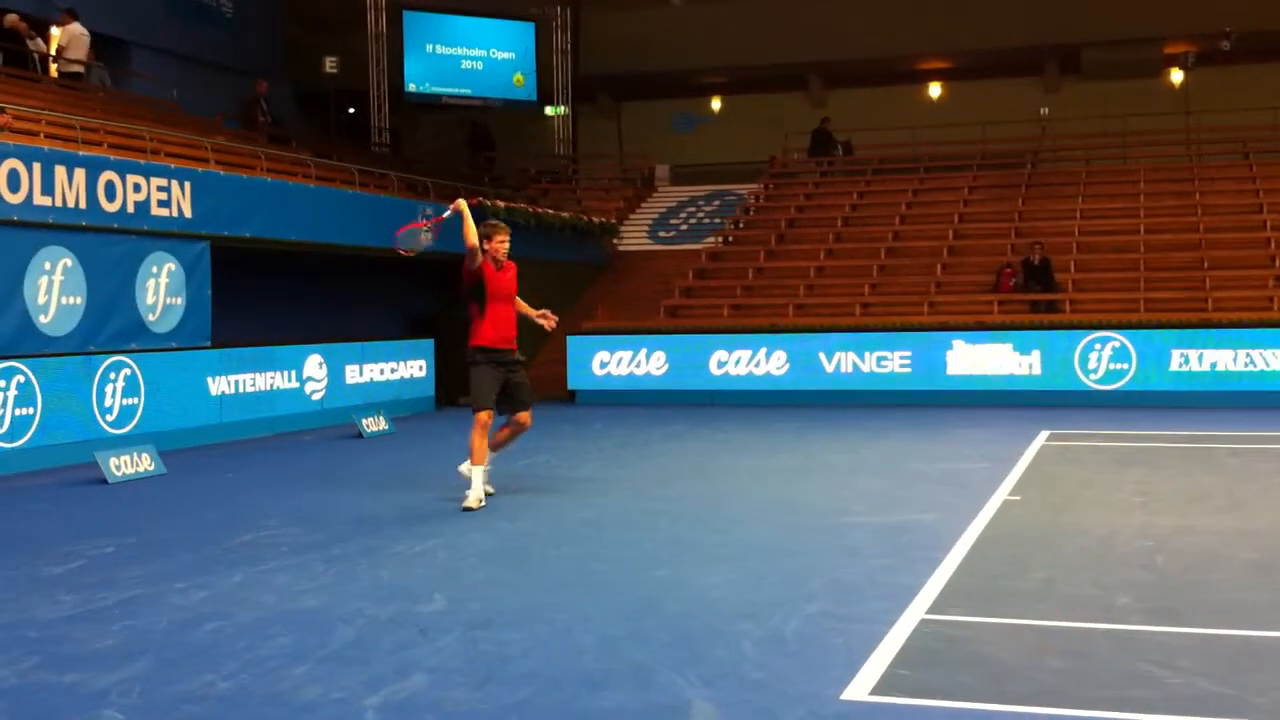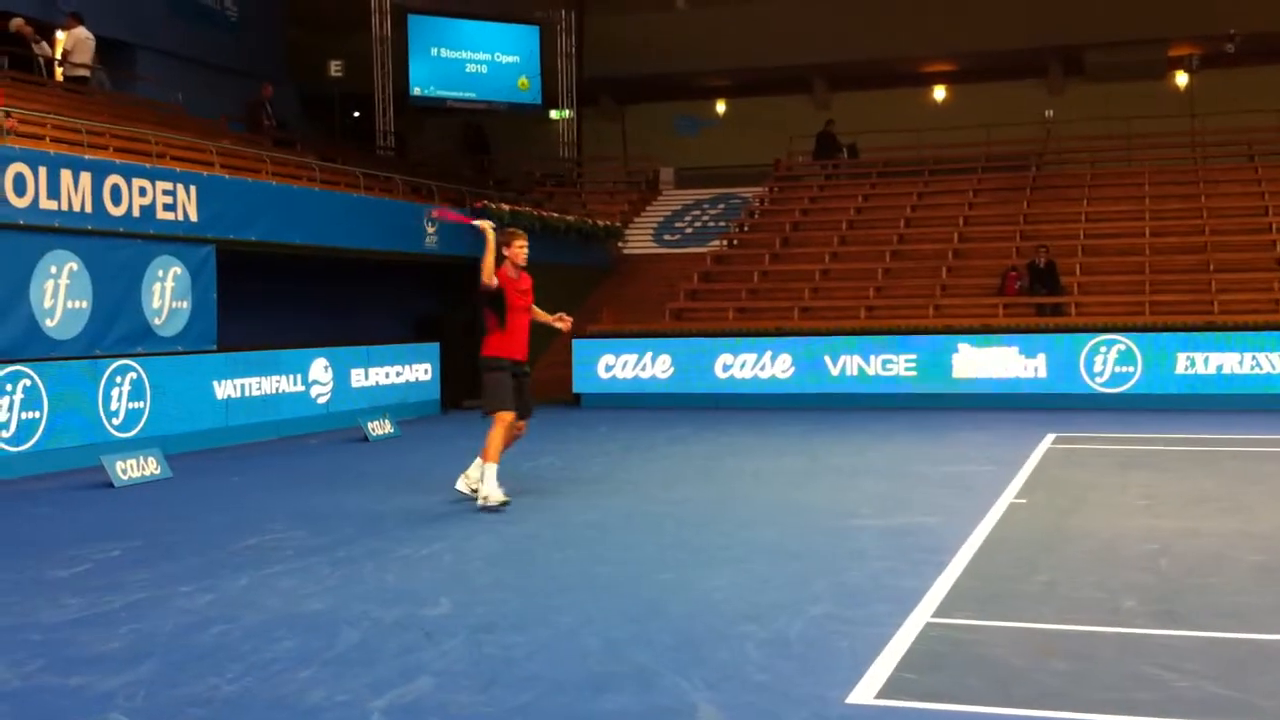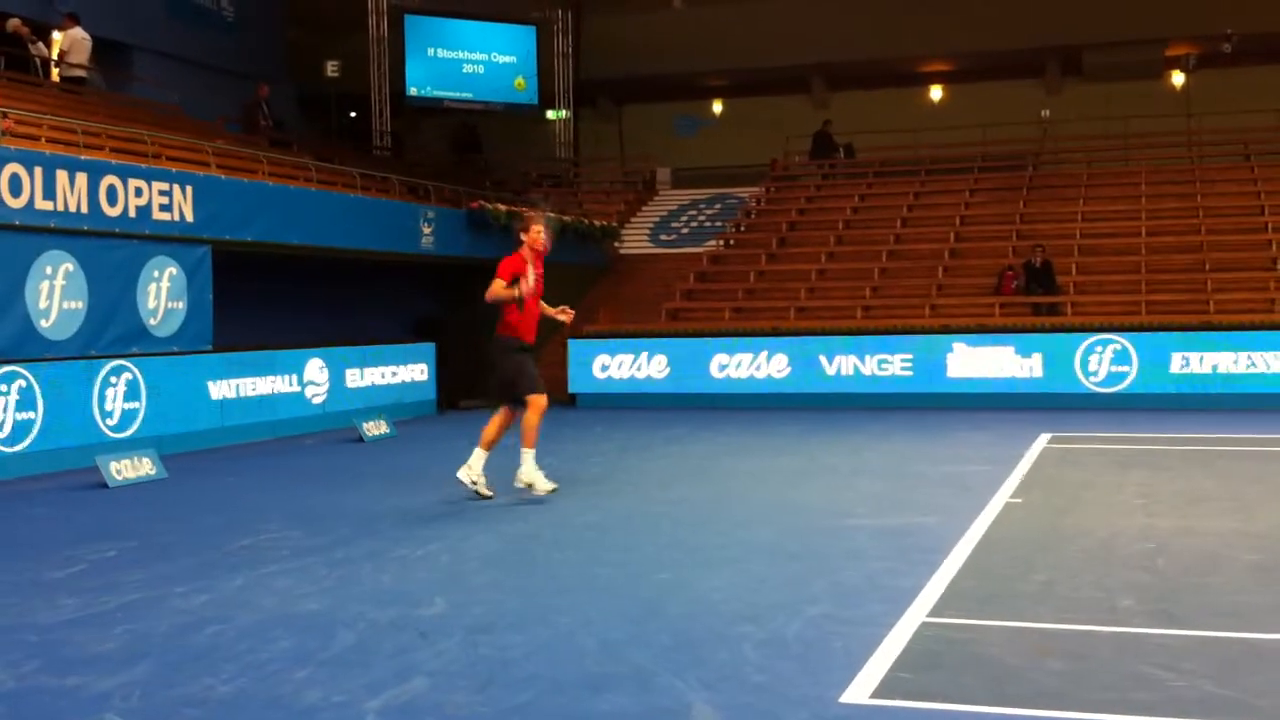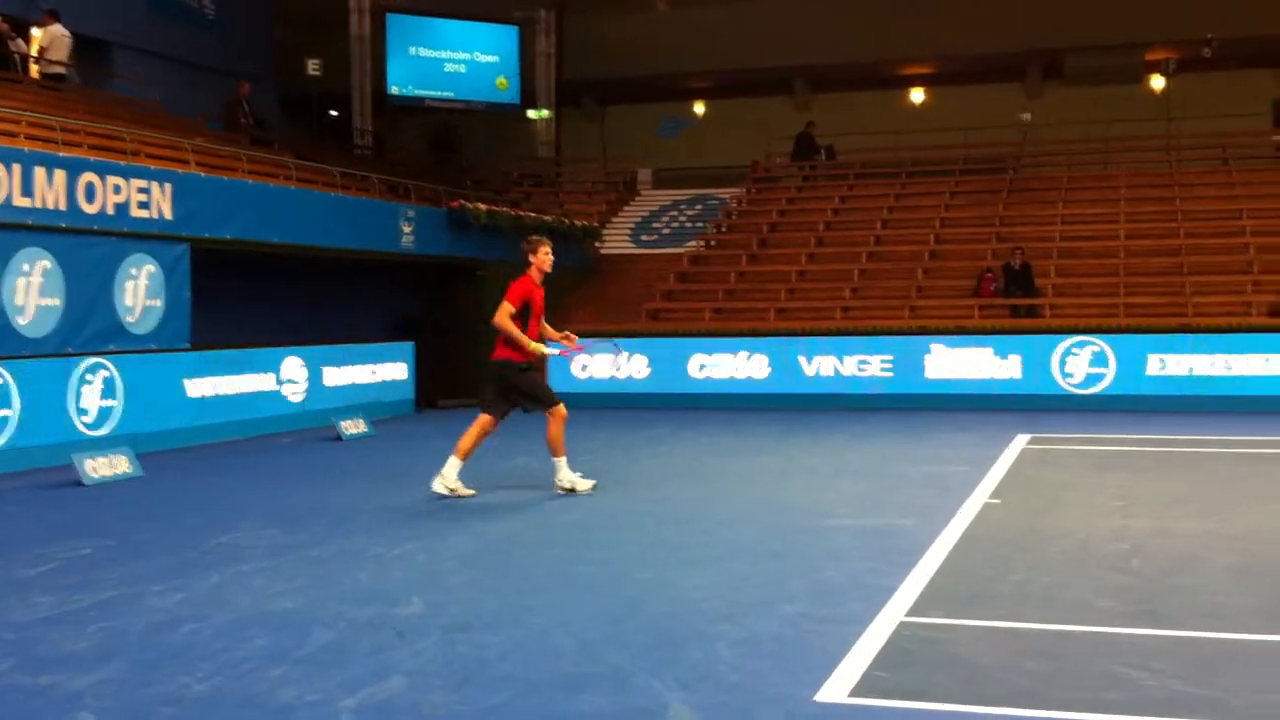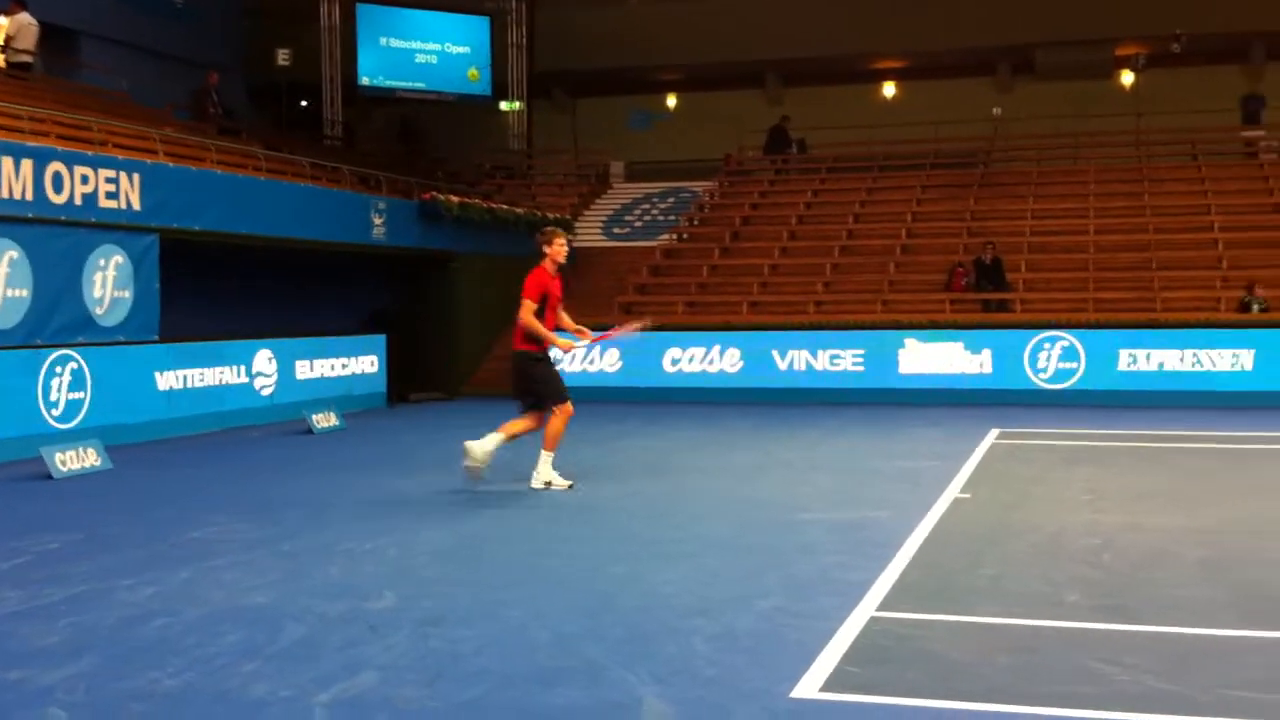
dt=0.2s
person 1, frame 1
left shoulder: (511, 268)
right shoulder: (476, 269)
right elbow: (471, 245)
left wrist: (534, 314)
right wrist: (464, 212)
left hip: (511, 356)
right hip: (484, 356)
left knee: (521, 421)
right knee: (483, 419)
left ankle: (475, 466)
right ankle: (475, 489)
person 1, frame 2
left shoulder: (526, 279)
right shoulder: (499, 278)
right elbow: (486, 282)
left wrist: (551, 319)
right wrist: (490, 237)
left hip: (519, 362)
right hip: (496, 361)
left knee: (517, 426)
right knee: (504, 419)
left ankle: (472, 477)
right ankle: (490, 486)
person 1, frame 3
left shoulder: (538, 266)
right shoulder: (512, 262)
right elbow: (490, 295)
left wrist: (553, 312)
right wrist: (516, 291)
left hip: (520, 345)
right hip: (510, 343)
left knee: (508, 410)
right knee: (538, 401)
left ankle: (472, 470)
right ankle: (528, 470)
person 1, frame 4
left shoulder: (538, 287)
right shoulder: (522, 286)
right elbow: (499, 320)
left wrist: (559, 336)
right wrist: (528, 344)
left hip: (505, 363)
right hip: (514, 364)
left knee: (487, 421)
right knee: (558, 412)
left ankle: (447, 477)
right ankle: (564, 477)
person 1, frame 5
left shoulder: (554, 277)
right shoulder: (538, 279)
left elbow: (557, 311)
right elbow: (524, 319)
left wrist: (574, 328)
right wrist: (554, 341)
left hip: (535, 355)
right hip: (530, 355)
left knee: (536, 418)
right knee: (564, 409)
left ankle: (481, 447)
right ankle: (543, 473)
